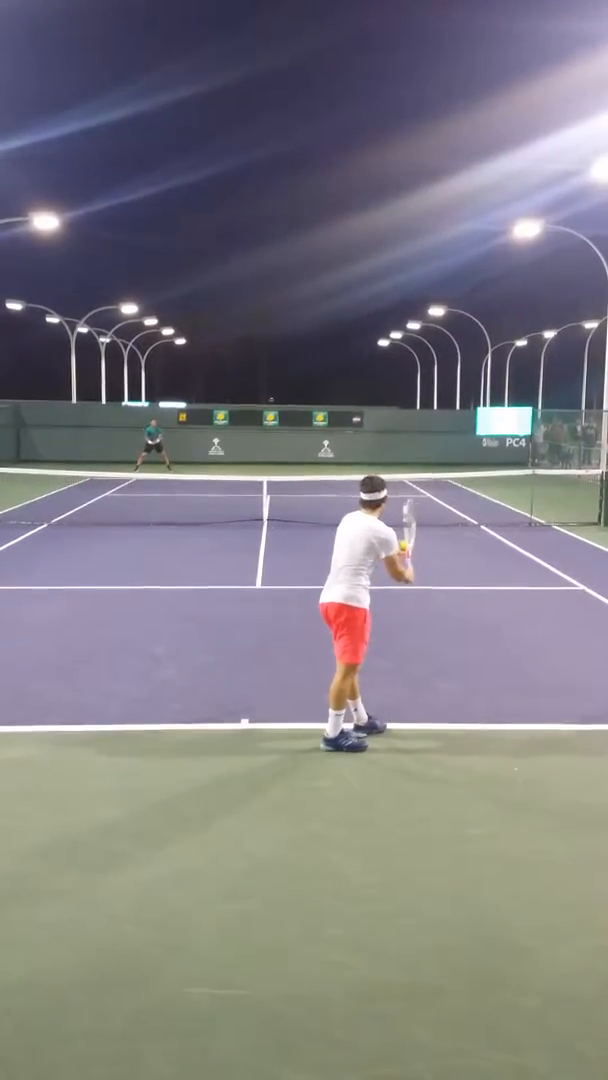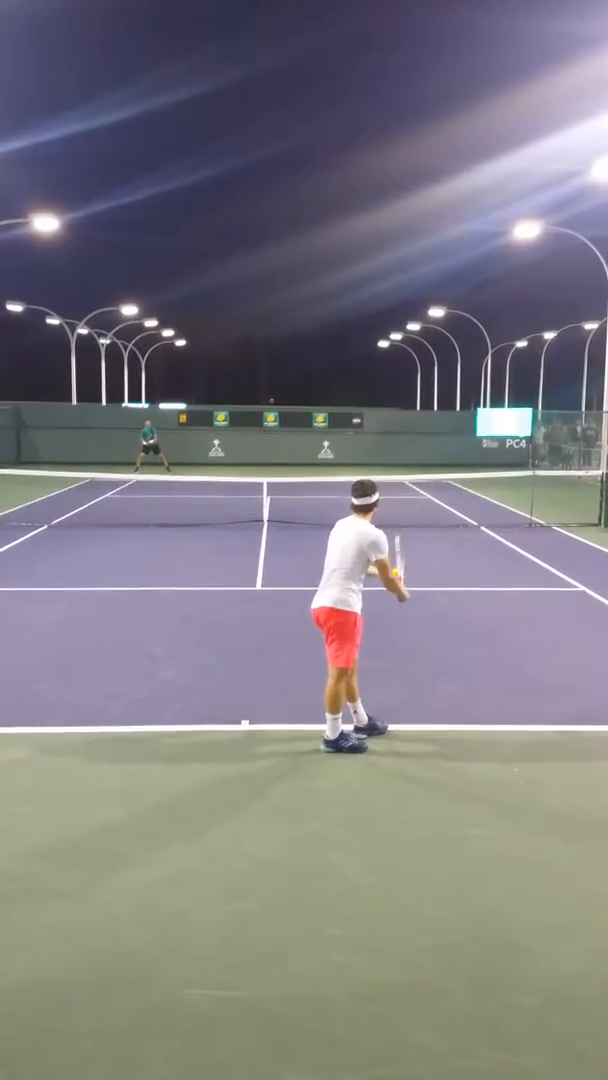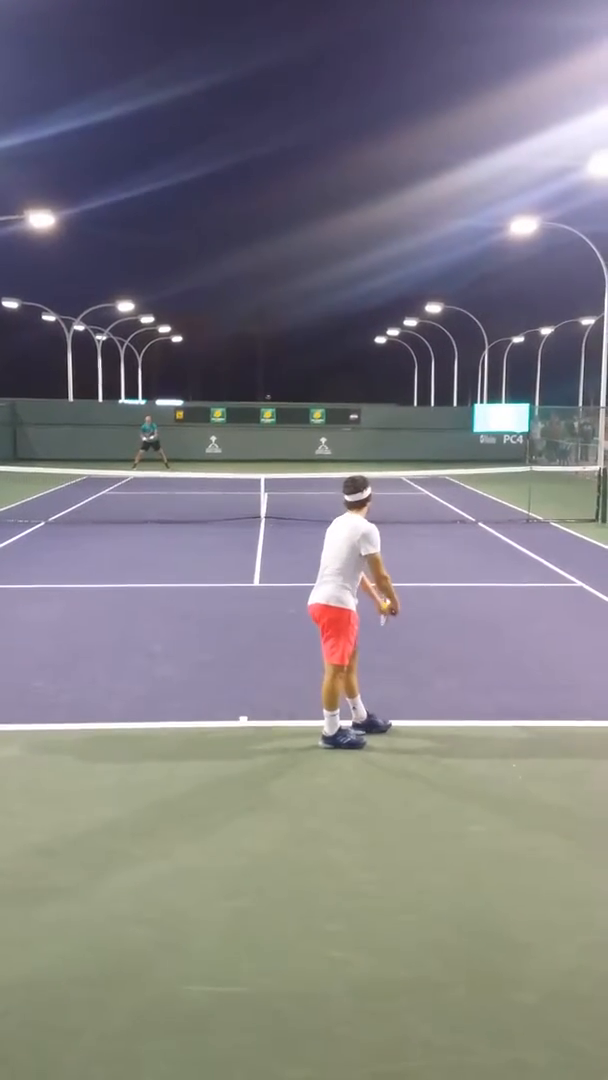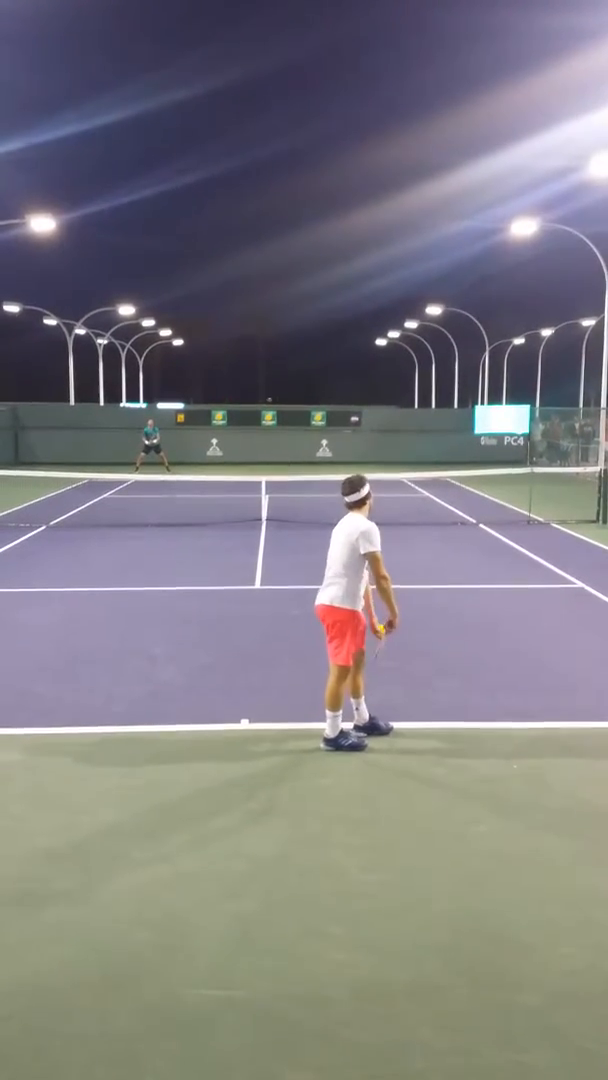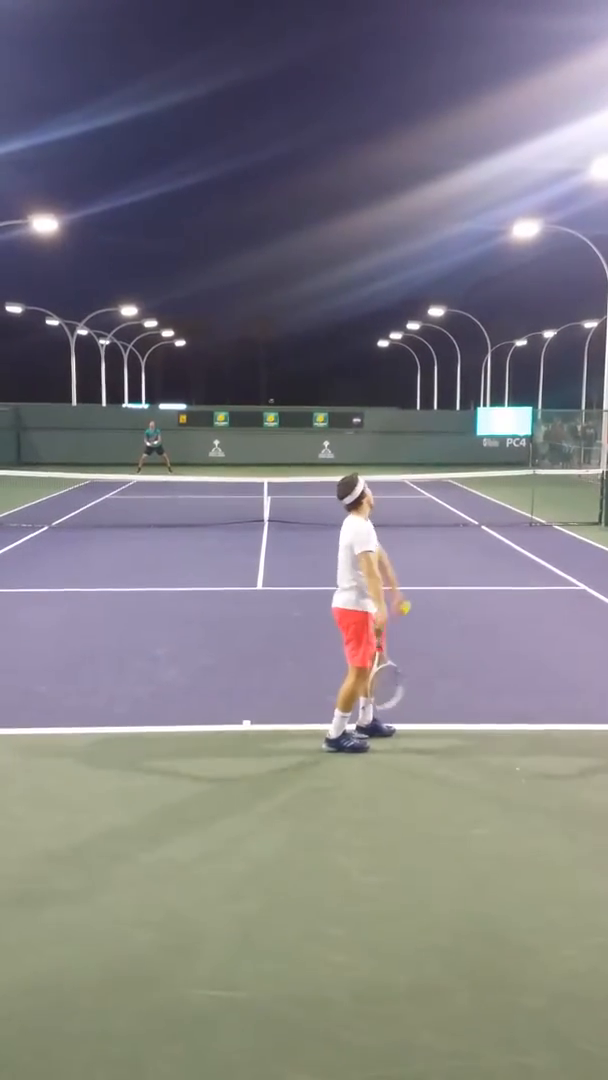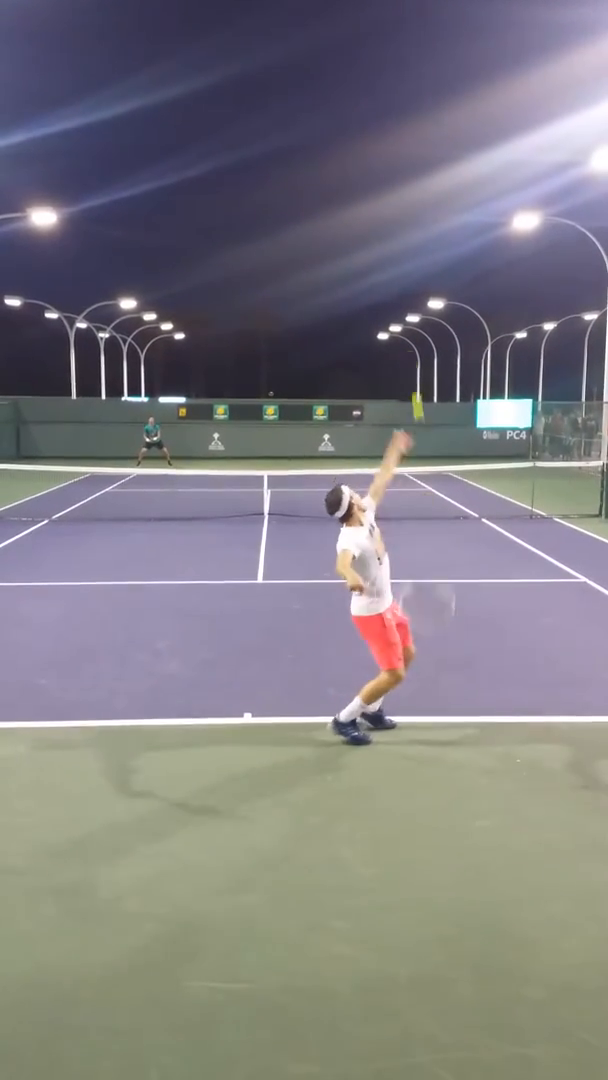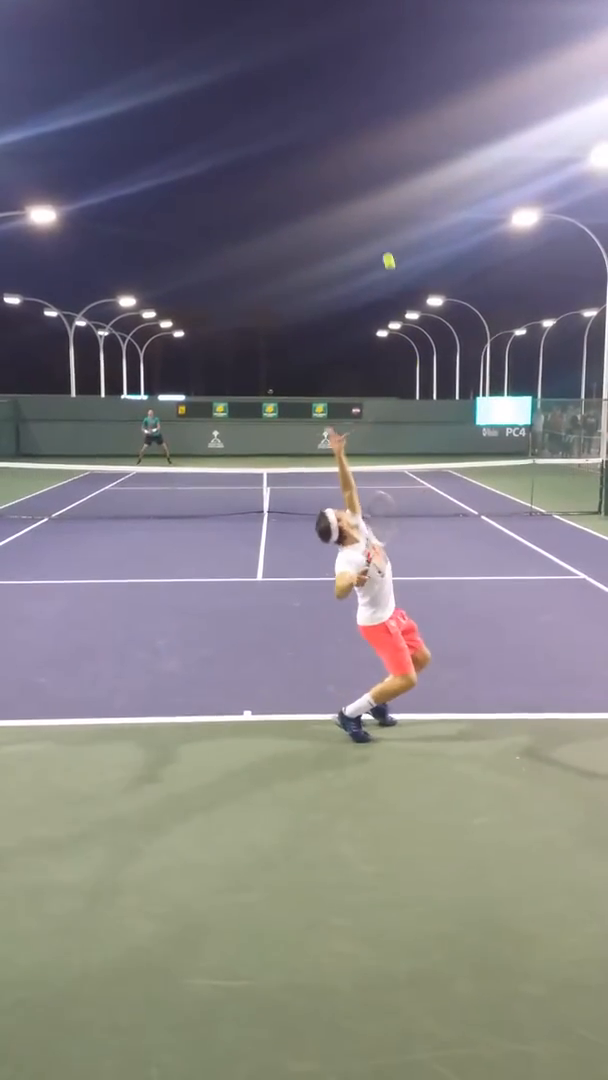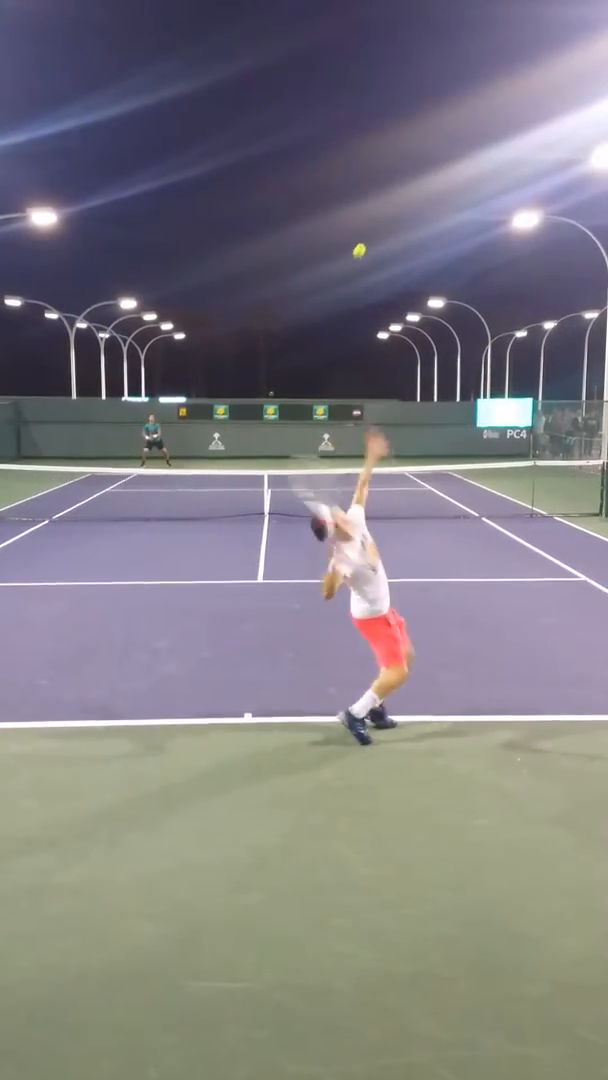
dt=0.3s
person 1, frame 1
left shoulder: (348, 520)
right shoulder: (383, 532)
right elbow: (396, 573)
left wrist: (394, 554)
right wrist: (408, 572)
left hip: (331, 598)
right hip: (350, 603)
left knee: (351, 665)
right knee: (346, 668)
left ankle: (362, 720)
right ankle: (333, 734)
person 1, frame 2
left shoulder: (342, 526)
right shoulder: (374, 535)
right elbow: (389, 581)
left wrist: (380, 570)
right wrist: (402, 592)
left hip: (324, 603)
right hip: (341, 608)
left knee: (349, 666)
right knee: (339, 672)
left ankle: (362, 722)
right ankle: (333, 736)
person 1, frame 3
left shoulder: (340, 523)
right shoulder: (366, 529)
right elbow: (381, 576)
left wrist: (377, 599)
right wrist: (394, 601)
left hip: (327, 600)
right hip: (334, 604)
left knee: (349, 661)
right knee: (336, 669)
left ankle: (361, 718)
right ankle: (331, 732)
person 1, frame 4
left shoulder: (347, 525)
right shoulder: (366, 528)
right elbow: (380, 577)
left wrist: (371, 616)
right wrist: (393, 612)
left hip: (345, 604)
right hip: (339, 606)
left knee: (357, 661)
right knee: (341, 670)
left ankle: (363, 720)
right ankle: (333, 734)
person 1, frame 5
left shoulder: (362, 525)
right shoulder: (359, 529)
left elbow: (381, 560)
right elbow: (371, 574)
left wrist: (395, 591)
right wrist: (381, 611)
left hip: (364, 608)
right hip: (352, 609)
left knee: (374, 665)
right knee: (359, 672)
left ankle: (366, 721)
right ankle: (336, 735)
person 1, frame 6
left shoulder: (365, 515)
right shoulder: (350, 539)
left elbow: (381, 478)
right elbow: (342, 565)
left wrist: (396, 450)
right wrist: (352, 579)
left hip: (386, 606)
right hip: (371, 613)
left knee: (407, 655)
right knee: (394, 673)
left ankle: (371, 709)
right ankle: (345, 719)
person 1, frame 7
left shoulder: (358, 527)
right shoulder: (348, 559)
left elbow: (348, 488)
right elbow: (338, 592)
left wrist: (339, 454)
right wrist: (353, 581)
left hip: (391, 614)
right hip: (377, 622)
left knee: (422, 659)
right knee: (405, 679)
left ankle: (375, 701)
right ankle: (350, 714)
person 1, frame 8
left shoulder: (354, 522)
right shoulder: (345, 556)
left elbow: (361, 488)
right elbow: (327, 593)
left wrist: (372, 457)
right wrist: (333, 567)
left hip: (381, 610)
right hip: (373, 616)
left knee: (402, 657)
right knee: (398, 672)
left ankle: (372, 705)
right ankle: (357, 712)
